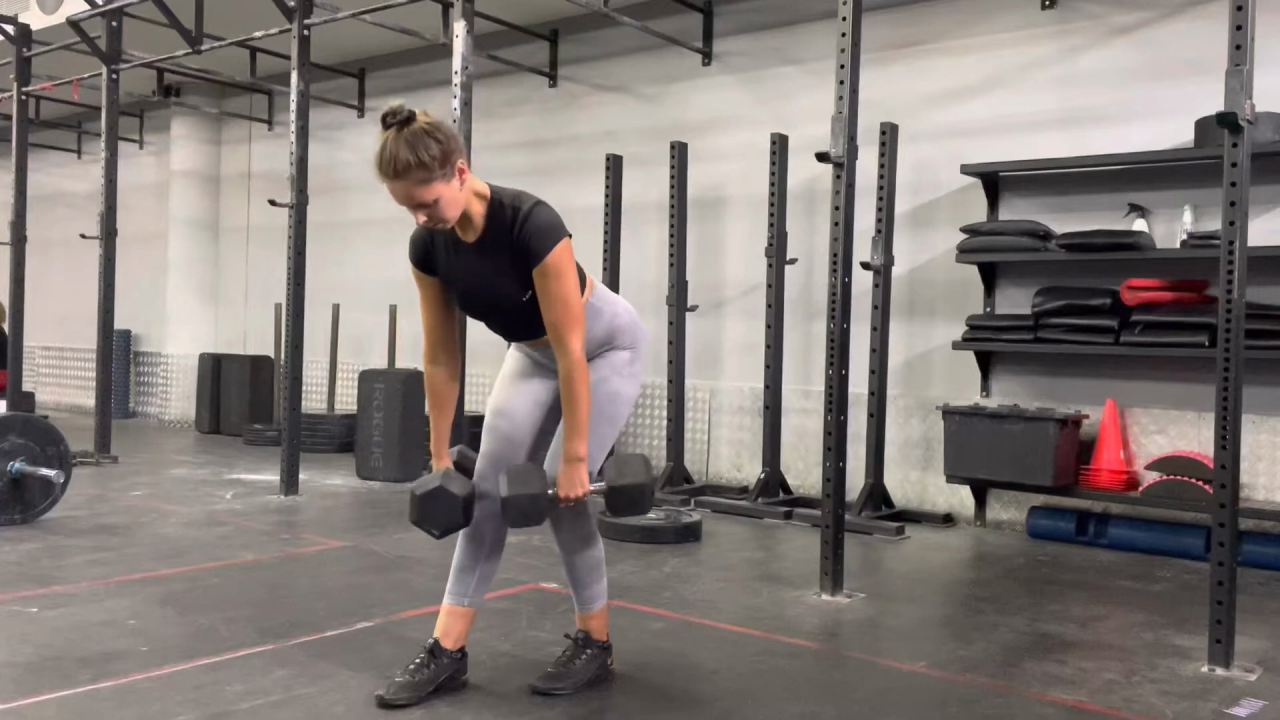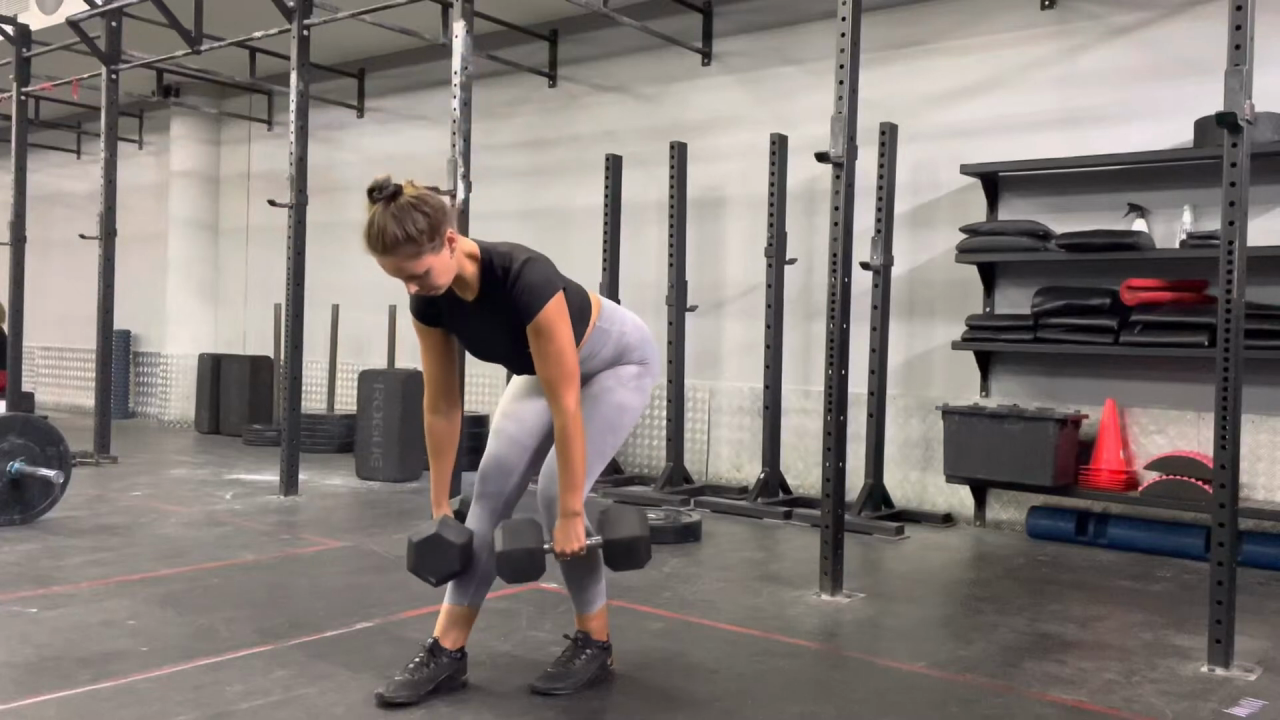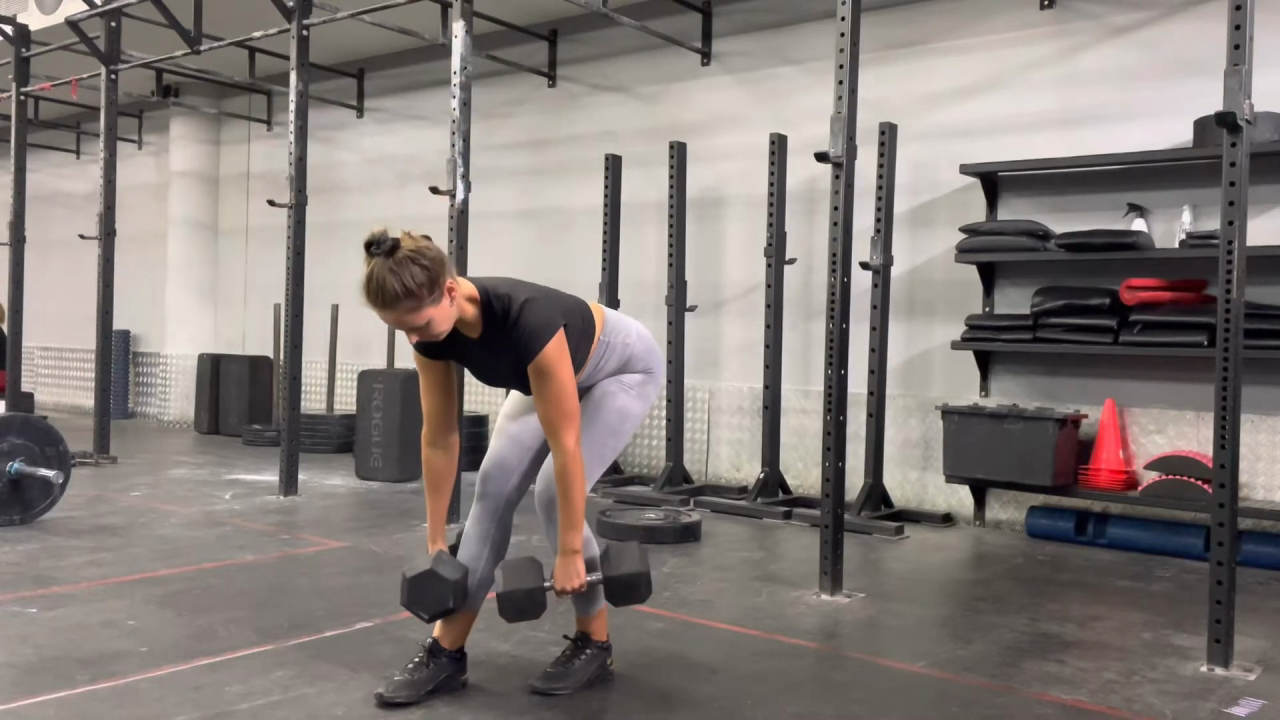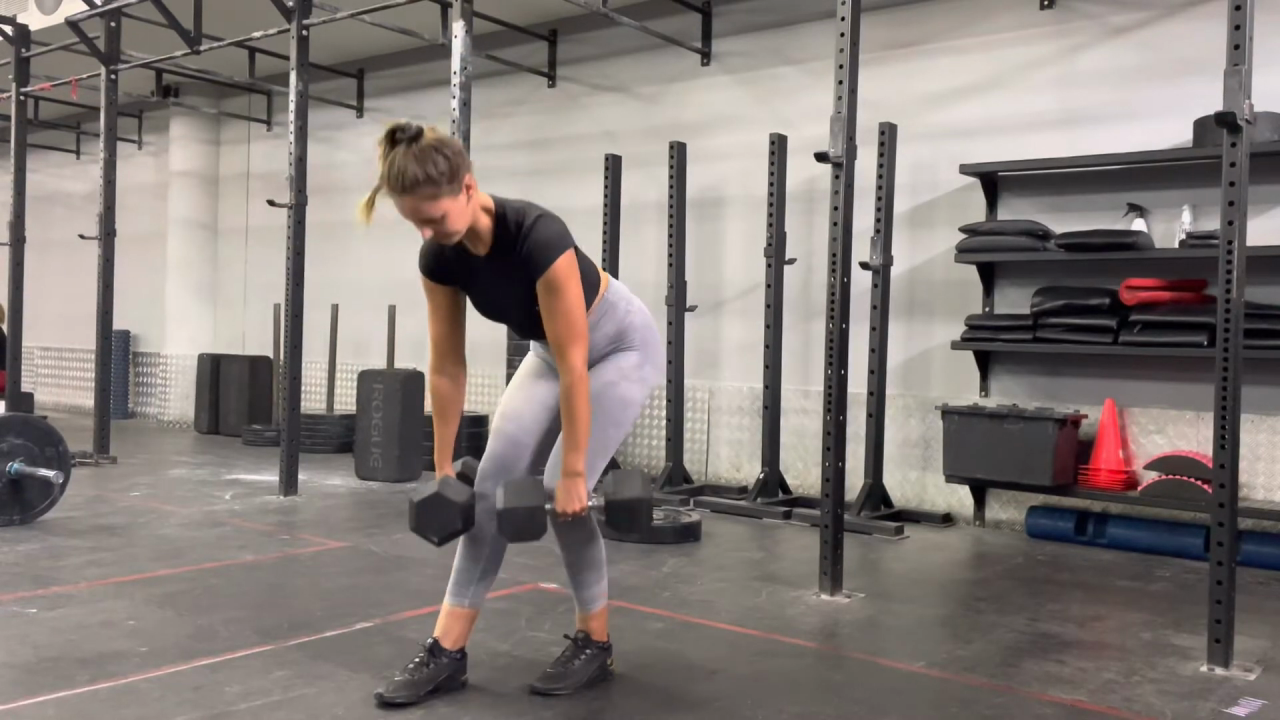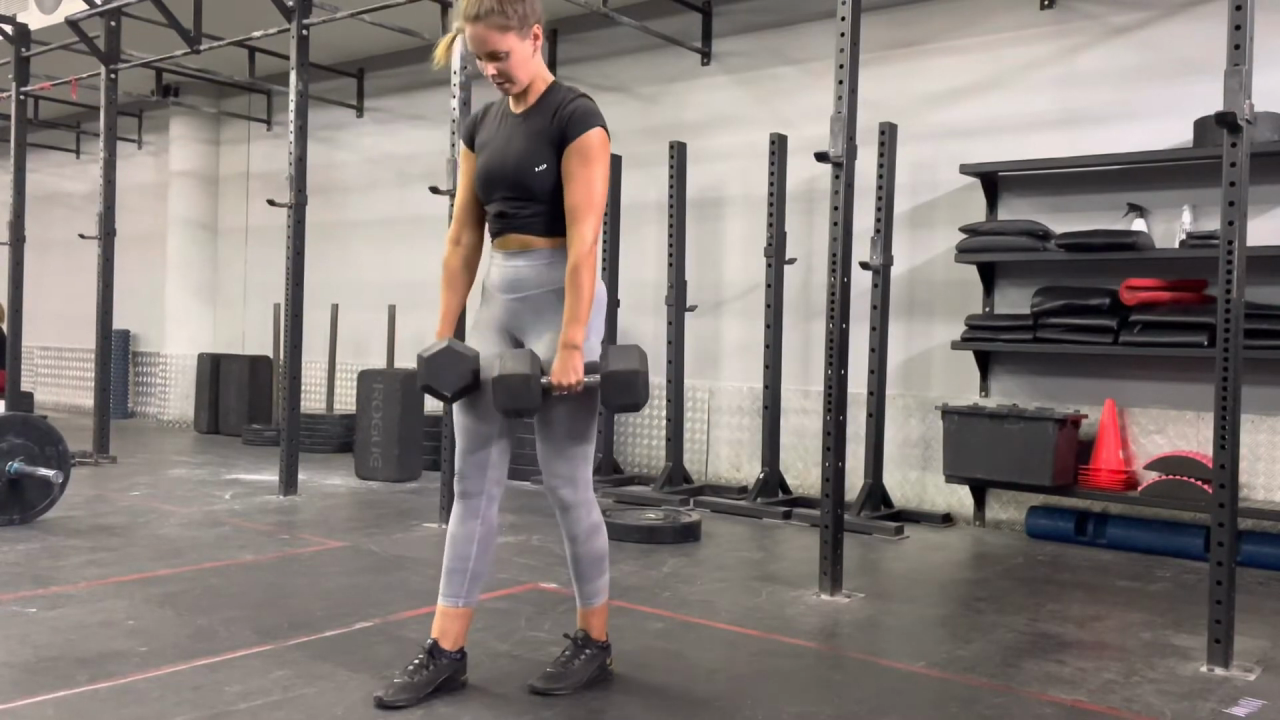
dt=0.7s
person 1, frame 1
left shoulder: (532, 224)
right shoulder: (428, 246)
left elbow: (572, 350)
right elbow: (441, 357)
left wrist: (574, 458)
right wrist: (439, 455)
left hip: (607, 346)
right hip: (532, 353)
left knee: (560, 491)
right knee: (488, 488)
left ankle: (595, 642)
right ankle: (448, 650)
person 1, frame 2
left shoulder: (526, 278)
right shoulder: (430, 300)
left elbow: (566, 407)
right elbow: (441, 406)
left wrist: (571, 512)
right wrist: (439, 506)
left hip: (619, 361)
right hip: (541, 368)
left knee: (553, 493)
right knee: (491, 487)
left ankle: (595, 643)
right ankle: (446, 651)
person 1, frame 3
left shoulder: (526, 317)
right shoulder: (434, 331)
left elbow: (566, 446)
right elbow: (439, 438)
left wrist: (570, 553)
right wrist: (435, 541)
left hip: (624, 368)
right hip: (554, 369)
left knee: (552, 492)
right knee: (493, 487)
left ankle: (595, 643)
right ankle: (446, 650)
person 1, frame 4
left shoulder: (537, 236)
right shoulder: (440, 256)
left elbow: (574, 367)
right elbow: (447, 367)
left wrist: (573, 473)
right wrist: (443, 468)
left hip: (621, 347)
right hip: (547, 352)
left knee: (561, 493)
right knee: (492, 483)
left ankle: (595, 643)
right ankle: (448, 649)
person 1, frame 5
left shoulder: (576, 115)
right shoulder: (481, 124)
left elbow: (584, 237)
right elbow: (463, 236)
left wrist: (570, 345)
right wrist: (444, 333)
left hip: (559, 298)
right hip: (495, 302)
left knee: (567, 484)
right knee: (474, 482)
left ankle: (595, 642)
right ankle: (445, 650)
